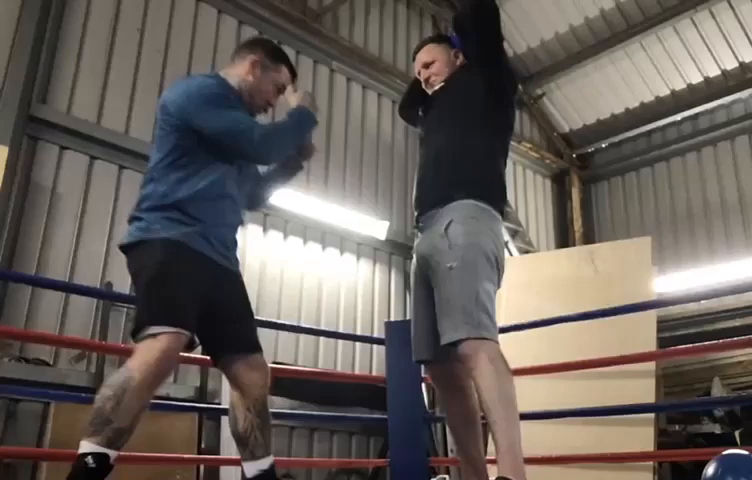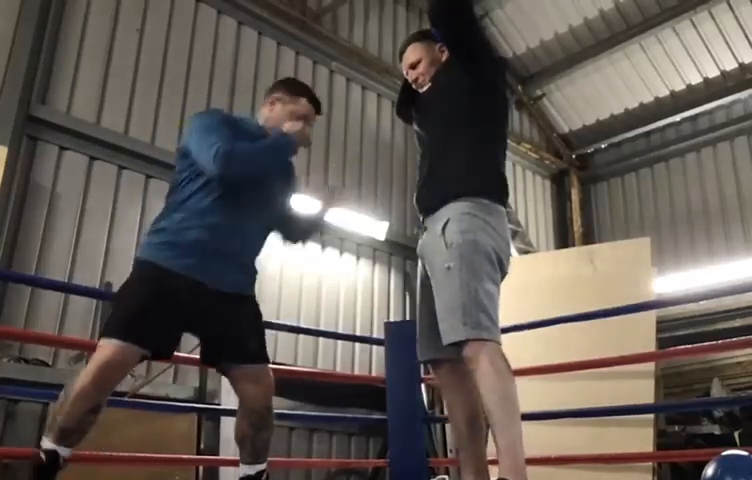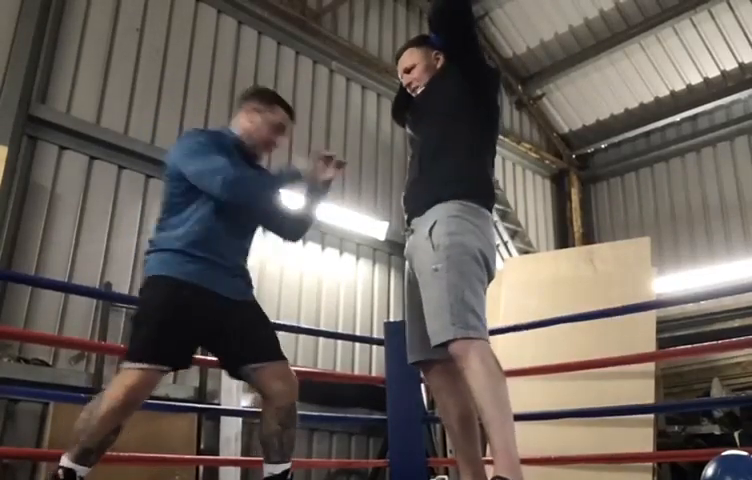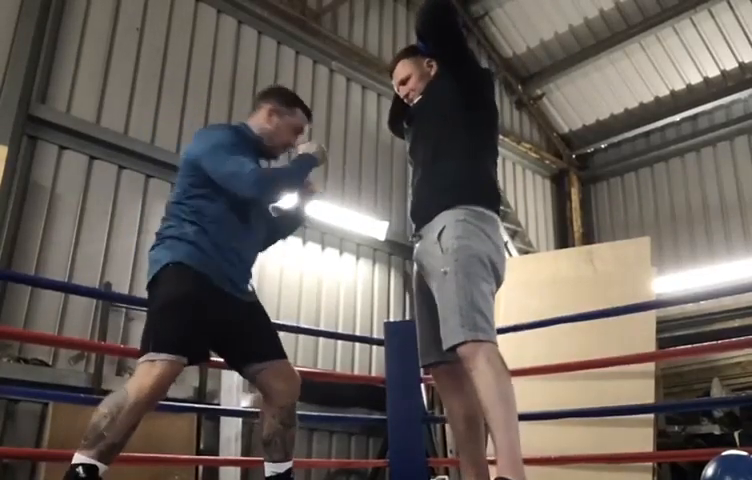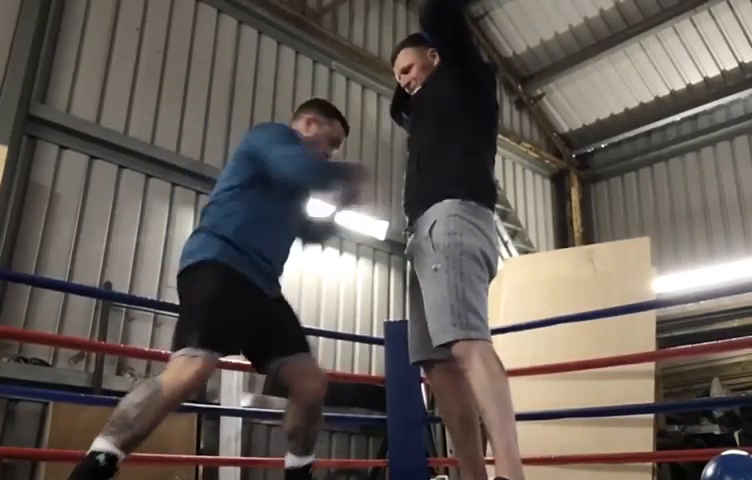
dt=0.5s
person 1, frame 1
left shoulder: (486, 79)
right shoulder: (438, 108)
right elbow: (405, 107)
left wrist: (444, 46)
right wrist: (426, 83)
left hip: (464, 220)
right hip: (431, 232)
left knee: (474, 342)
right knee: (441, 361)
person 1, frame 2
left shoulder: (475, 73)
right shoulder: (435, 103)
right elbow: (402, 107)
left wrist: (430, 45)
right wrist: (417, 82)
left hip: (466, 216)
right hip: (439, 227)
left knee: (474, 342)
right knee: (446, 361)
person 1, frame 3
left shoulder: (469, 80)
right shoulder: (427, 110)
right elbow: (397, 111)
left wrist: (429, 47)
right wrist: (411, 87)
left hip: (453, 219)
right hip: (425, 231)
left knee: (464, 341)
right knee: (437, 363)
person 1, frame 4
left shoulder: (464, 83)
right shoulder: (426, 116)
right elbow: (394, 121)
left wrist: (421, 55)
right wrist: (407, 98)
left hip: (460, 225)
right hip: (431, 238)
left knee: (472, 344)
right knee: (445, 367)
person 1, frame 5
left shoulder: (466, 76)
right shoulder: (428, 105)
right elbow: (397, 109)
right wrist: (409, 87)
left hip: (454, 218)
right hip: (426, 231)
left knee: (466, 342)
right knee: (438, 362)
person 2, frame 1
left shoulder: (230, 122)
right shoulder: (199, 90)
left elbow: (251, 193)
right elbow: (262, 145)
left wrist: (291, 161)
right wrist: (302, 116)
left hip: (215, 258)
right hip: (168, 241)
left knee: (254, 379)
right knee: (161, 349)
person 2, frame 2
left shoulder: (278, 167)
right shoulder: (212, 124)
left elbow: (293, 231)
right elbow: (223, 161)
left wrist: (319, 216)
right wrist: (285, 140)
left hip: (231, 289)
right hip: (166, 268)
left knee: (259, 389)
right knee: (106, 366)
person 2, frame 3
left shoulder: (254, 175)
right shoulder: (194, 143)
left elbow: (291, 229)
right elbow: (226, 184)
left wrist: (318, 188)
right wrist: (295, 177)
left hip: (230, 291)
right hip: (175, 281)
left knee: (281, 385)
right knee: (131, 385)
person 2, frame 4
left shoulder: (248, 167)
right shoulder: (218, 139)
left elbow: (269, 233)
right elbow: (255, 185)
left wrist: (299, 202)
right wrist: (306, 161)
left hip: (232, 289)
right hip: (186, 270)
left knee: (284, 384)
right knee: (156, 375)
person 2, frame 5
left shoulder: (290, 178)
right shoulder: (271, 136)
left elbow: (313, 232)
right elbow: (307, 172)
left wrist: (343, 202)
right wrist: (348, 173)
left hip: (258, 286)
right hip: (216, 269)
left knee: (309, 382)
right knee: (190, 372)
